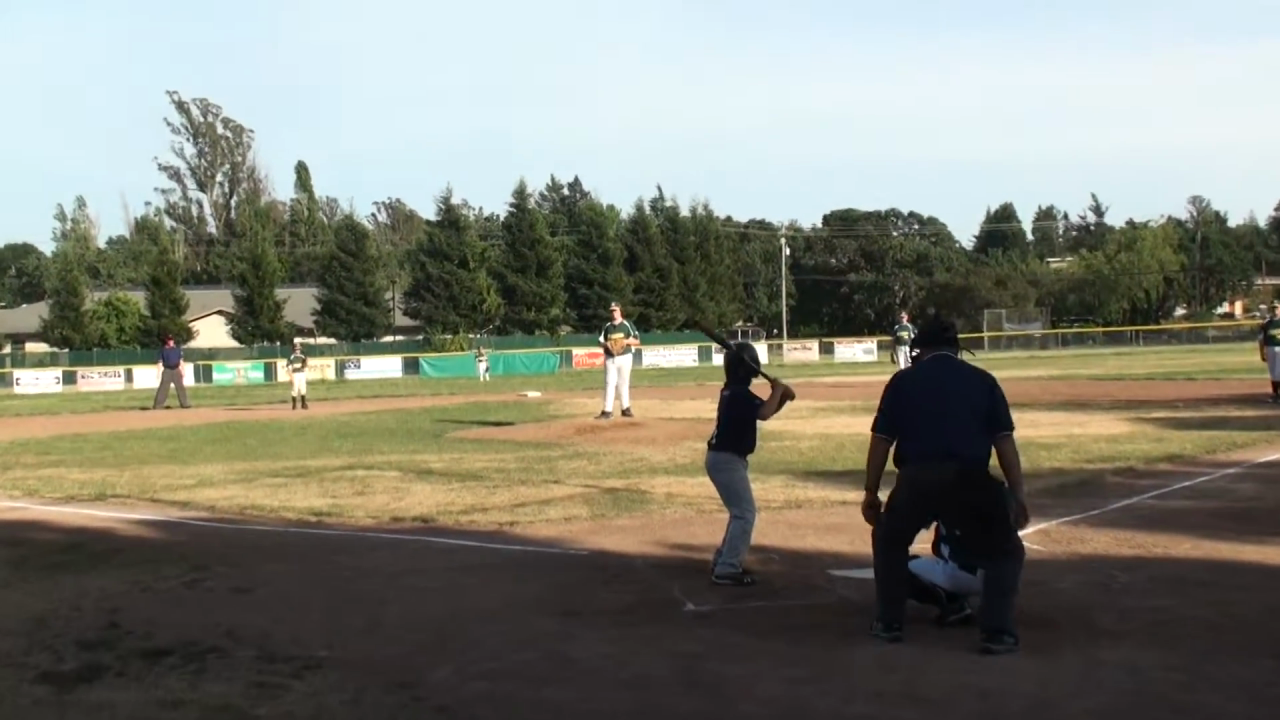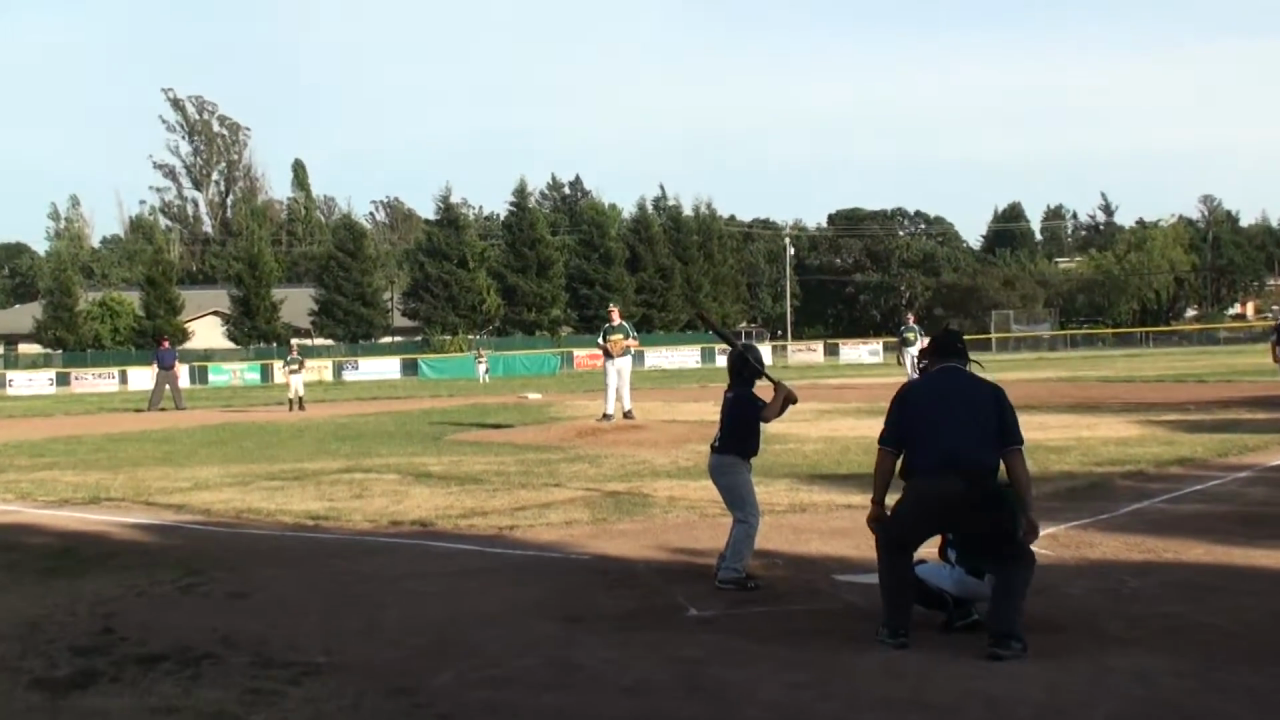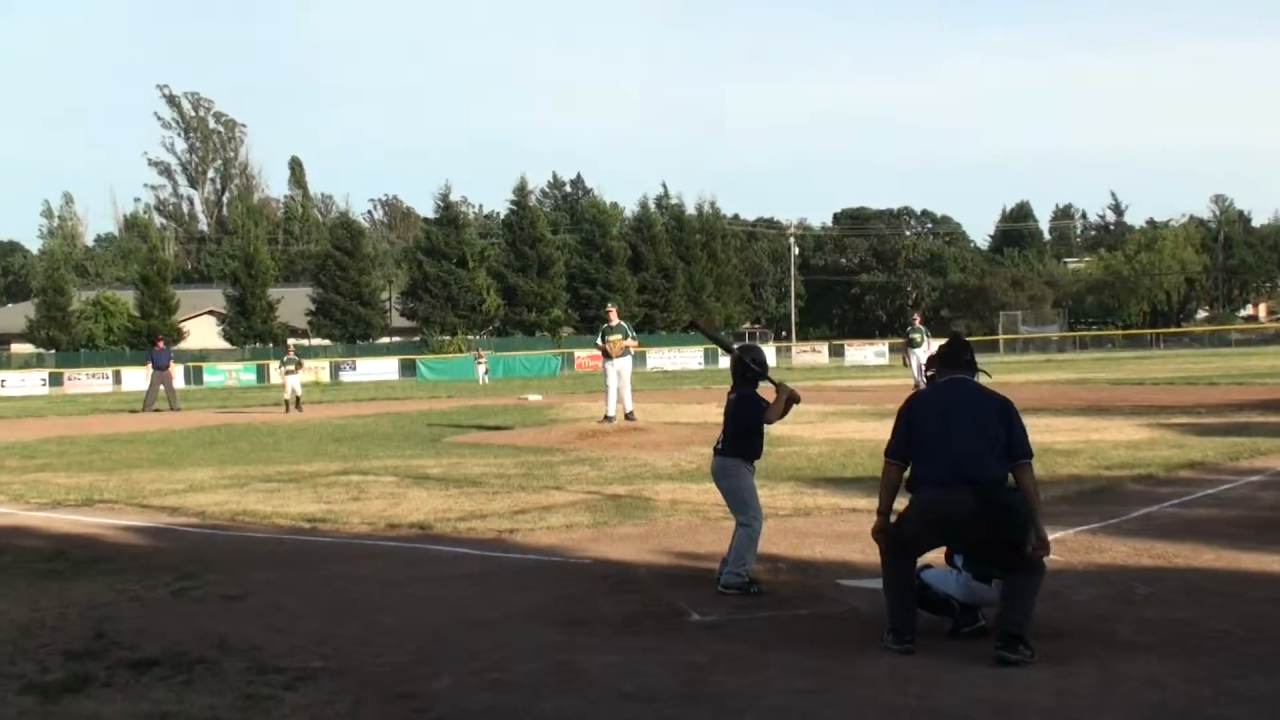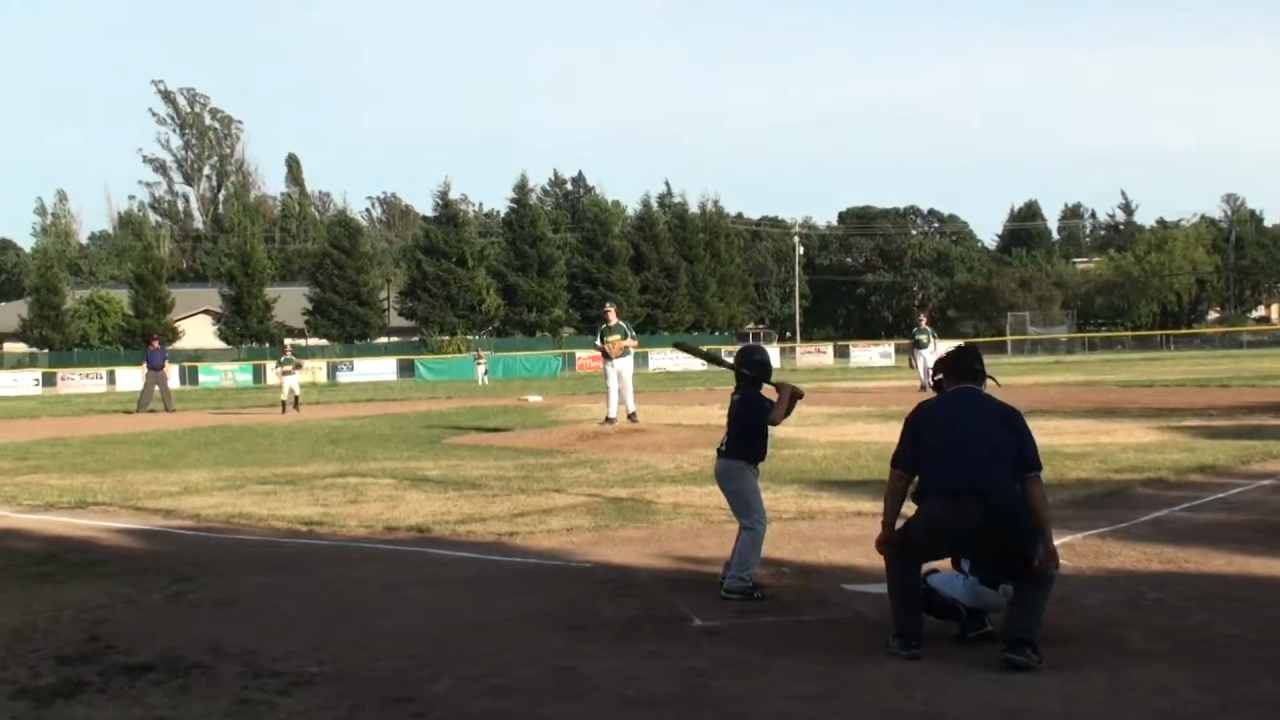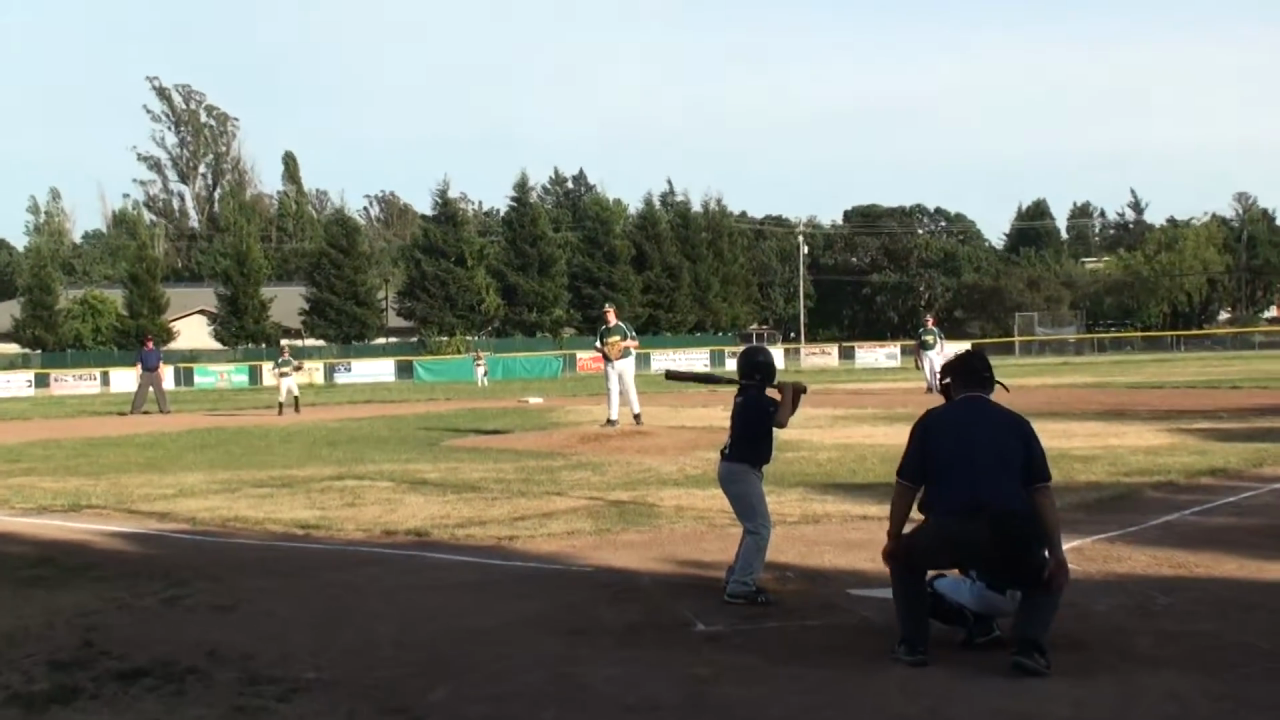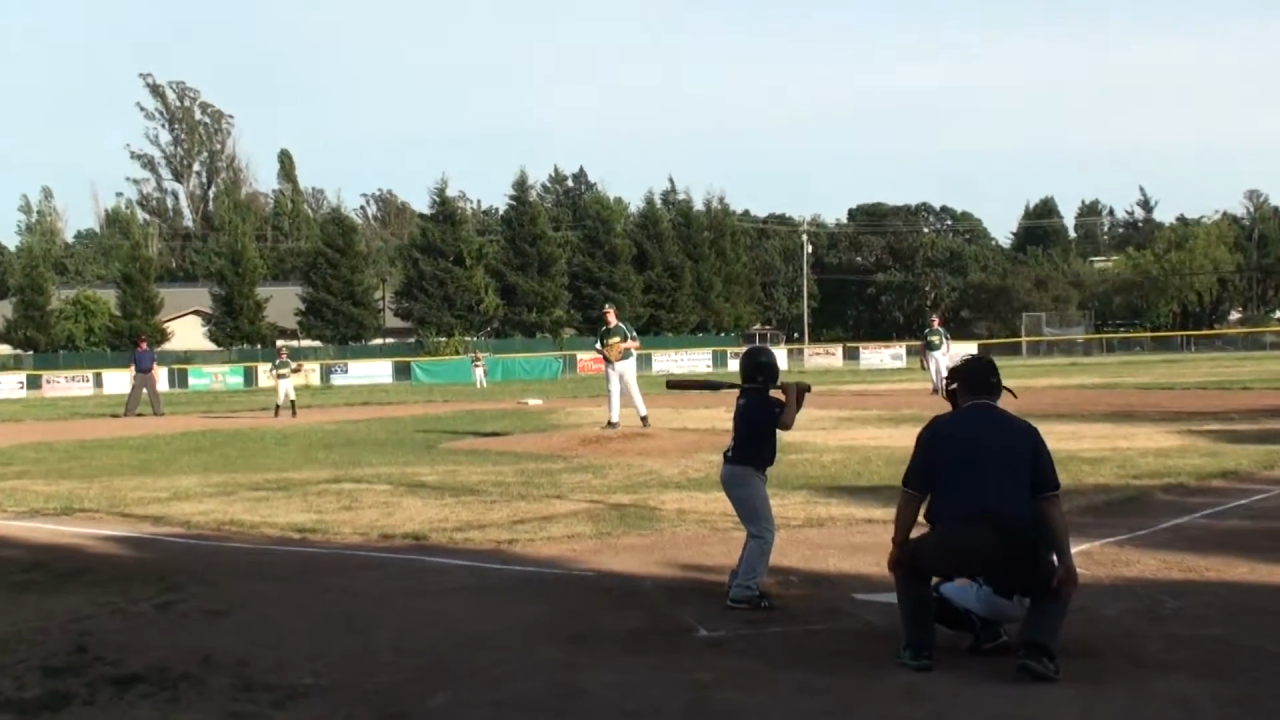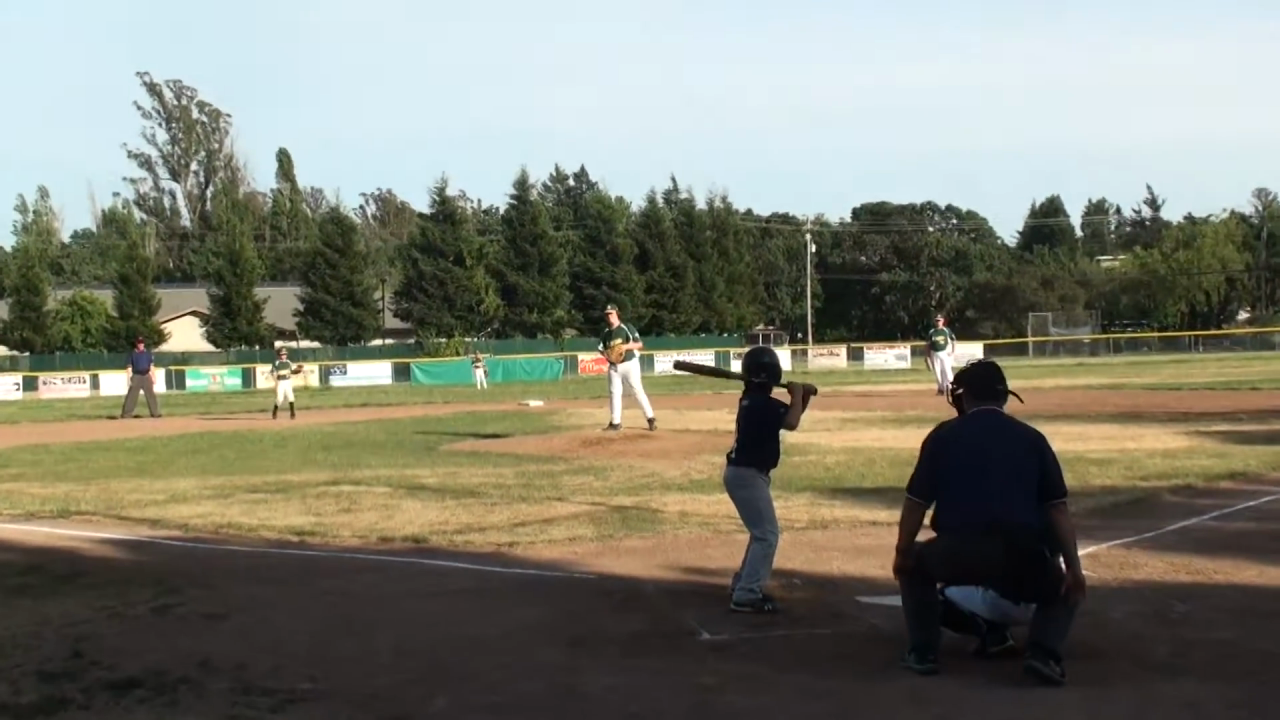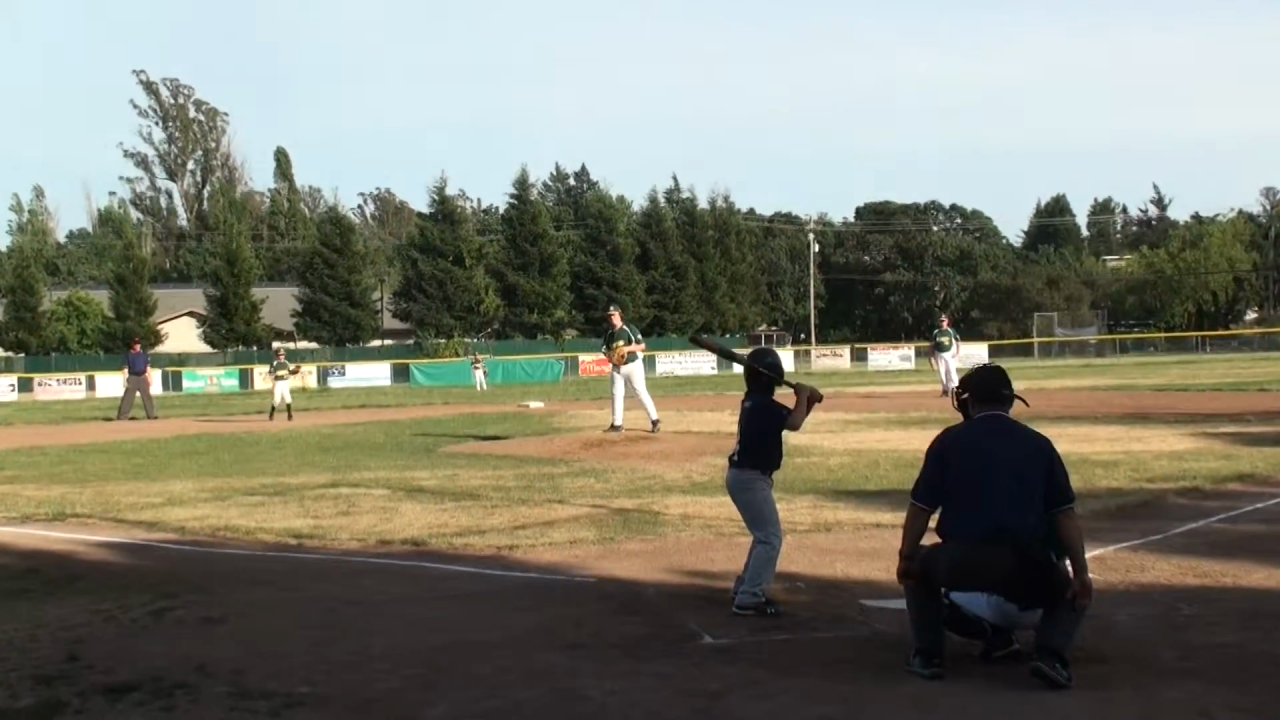
dt=0.1s
person 1, frame 1
left shoulder: (903, 381)
right shoulder: (982, 380)
left elbow: (881, 441)
right elbow: (1005, 442)
left wrist: (871, 492)
right wrist: (1017, 496)
left hip: (917, 478)
right hip: (969, 480)
left knee: (888, 539)
right knee: (1005, 551)
left ankle: (889, 623)
right ankle: (997, 632)
person 1, frame 2
left shoulder: (911, 392)
right shoulder: (991, 392)
left elbow: (887, 454)
right elbow: (1014, 456)
left wrist: (877, 504)
right wrist: (1027, 511)
left hip: (923, 492)
right hip: (977, 493)
left knee: (892, 544)
right knee: (1017, 557)
left ankle: (895, 628)
right ankle: (1004, 636)
person 1, frame 3
left shoulder: (918, 402)
right shoulder: (999, 404)
left elbow: (894, 465)
right elbow: (1023, 469)
left wrist: (883, 516)
right wrist: (1036, 525)
left hip: (931, 504)
right hip: (985, 506)
left knee: (896, 548)
right knee: (1027, 564)
left ankle: (901, 634)
right ankle: (1012, 639)
person 1, frame 4
left shoulder: (925, 412)
right shoulder: (1008, 415)
left elbow: (899, 477)
right elbow: (1032, 482)
left wrist: (887, 527)
right wrist: (1046, 541)
left hip: (937, 517)
right hip: (995, 520)
left knee: (899, 553)
right knee: (1037, 571)
left ankle: (906, 638)
right ankle: (1020, 642)
person 1, frame 5
left shoulder: (932, 421)
right shoulder: (1016, 424)
left elbow: (906, 487)
right elbow: (1041, 492)
left wrist: (893, 538)
right wrist: (1056, 552)
left hip: (945, 531)
right hip: (1003, 533)
left knee: (904, 559)
right knee: (1046, 579)
left ankle: (913, 644)
right ankle: (1029, 646)
person 1, frame 6
left shoulder: (938, 429)
right shoulder: (1024, 431)
left elbow: (911, 495)
right elbow: (1050, 501)
left wrist: (899, 546)
right wrist: (1065, 561)
left hip: (950, 543)
right hip: (1010, 545)
left knee: (909, 563)
right knee: (1055, 586)
left ankle: (918, 648)
right ankle: (1037, 650)
person 1, frame 7
left shoulder: (943, 435)
right shoulder: (1031, 438)
left elbow: (916, 502)
right elbow: (1057, 508)
left wrist: (903, 553)
right wrist: (1073, 568)
left hip: (957, 552)
right hip: (1017, 554)
left knee: (914, 567)
right knee: (1062, 591)
left ankle: (923, 652)
right ankle: (1044, 651)
person 1, frame 8
left shoulder: (949, 440)
right shoulder: (1038, 443)
left elbow: (920, 508)
right elbow: (1065, 514)
left wrist: (906, 558)
right wrist: (1081, 574)
left hip: (962, 560)
right hip: (1024, 564)
left knee: (919, 569)
right knee: (1070, 596)
left ankle: (928, 655)
right ankle: (1050, 654)
person 2, frame 1
left shoulder: (733, 391)
right shoulder: (739, 394)
left elbow: (765, 409)
right elbow: (764, 414)
left wrist: (782, 396)
right wrist: (777, 391)
left hip: (724, 457)
right hip: (727, 459)
left knee: (740, 511)
right knee: (745, 513)
left ankle: (724, 561)
right ankle: (726, 570)
person 2, frame 2
left shoulder: (737, 393)
right shoulder: (742, 395)
left elbow: (772, 412)
right elbow: (767, 416)
left wrist: (785, 400)
right wrist: (780, 393)
left hip: (728, 460)
right hip: (729, 462)
left knee: (744, 515)
right knee: (749, 517)
left ankle: (727, 566)
right ankle: (730, 574)
person 2, frame 3
left shoulder: (741, 394)
right shoulder: (746, 396)
left elbow: (775, 414)
right elbow: (770, 417)
left wrist: (788, 400)
right wrist: (782, 394)
left hip: (731, 463)
right hip: (732, 465)
left knee: (747, 519)
right knee: (751, 521)
left ankle: (729, 571)
right ankle: (733, 579)
person 2, frame 4
left shoulder: (746, 395)
right shoulder: (750, 397)
left elbow: (781, 413)
right elbow: (774, 419)
left wrist: (791, 397)
right wrist: (784, 393)
left hip: (735, 465)
right hip: (737, 467)
left knee: (750, 522)
right knee: (755, 524)
left ankle: (733, 574)
right ankle: (736, 583)
person 2, frame 5
left shoulder: (749, 397)
right shoulder: (754, 399)
left elbow: (784, 412)
right elbow: (781, 421)
left wrist: (794, 394)
right wrist: (787, 393)
left hip: (738, 467)
right hip: (741, 470)
left knee: (754, 526)
right knee: (759, 528)
left ankle: (736, 579)
right ankle: (740, 588)
person 2, frame 6
left shoulder: (751, 398)
right shoulder: (758, 401)
left elbow: (788, 411)
right elbow: (786, 422)
left wrist: (797, 393)
right wrist: (791, 393)
left hip: (741, 470)
right hip: (744, 473)
left knee: (758, 530)
right knee: (764, 532)
left ankle: (739, 583)
right ankle: (743, 592)
person 2, frame 7
left shoulder: (754, 399)
right shoulder: (761, 403)
left elbow: (791, 413)
right elbow: (792, 422)
left wrist: (803, 395)
right wrist: (797, 394)
left hip: (744, 472)
right hip: (747, 474)
left knee: (762, 532)
right knee: (767, 534)
left ankle: (742, 586)
right ankle: (746, 596)
person 2, frame 8
left shoulder: (755, 401)
right shoulder: (763, 404)
left elbow: (793, 418)
right elbow: (794, 423)
left wrist: (807, 400)
right wrist: (802, 395)
left hip: (746, 475)
right hip: (750, 477)
left knee: (764, 535)
right knee: (770, 537)
left ankle: (745, 589)
right ankle: (749, 599)
